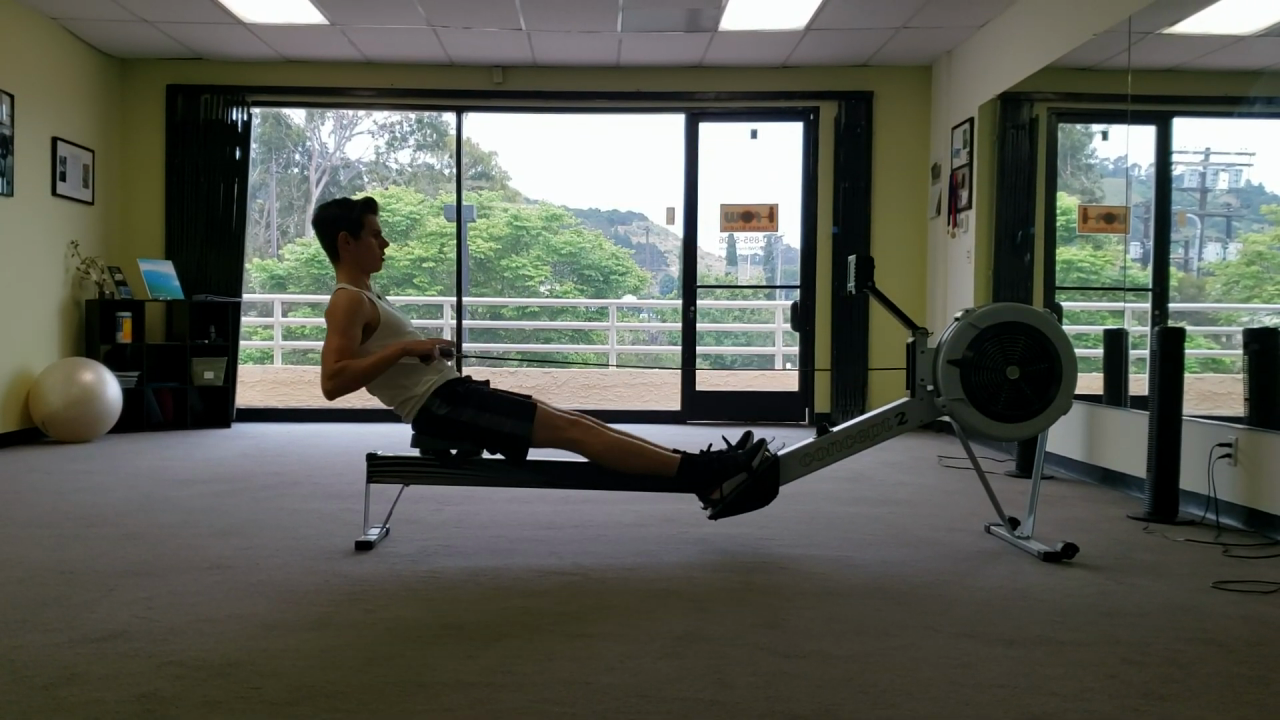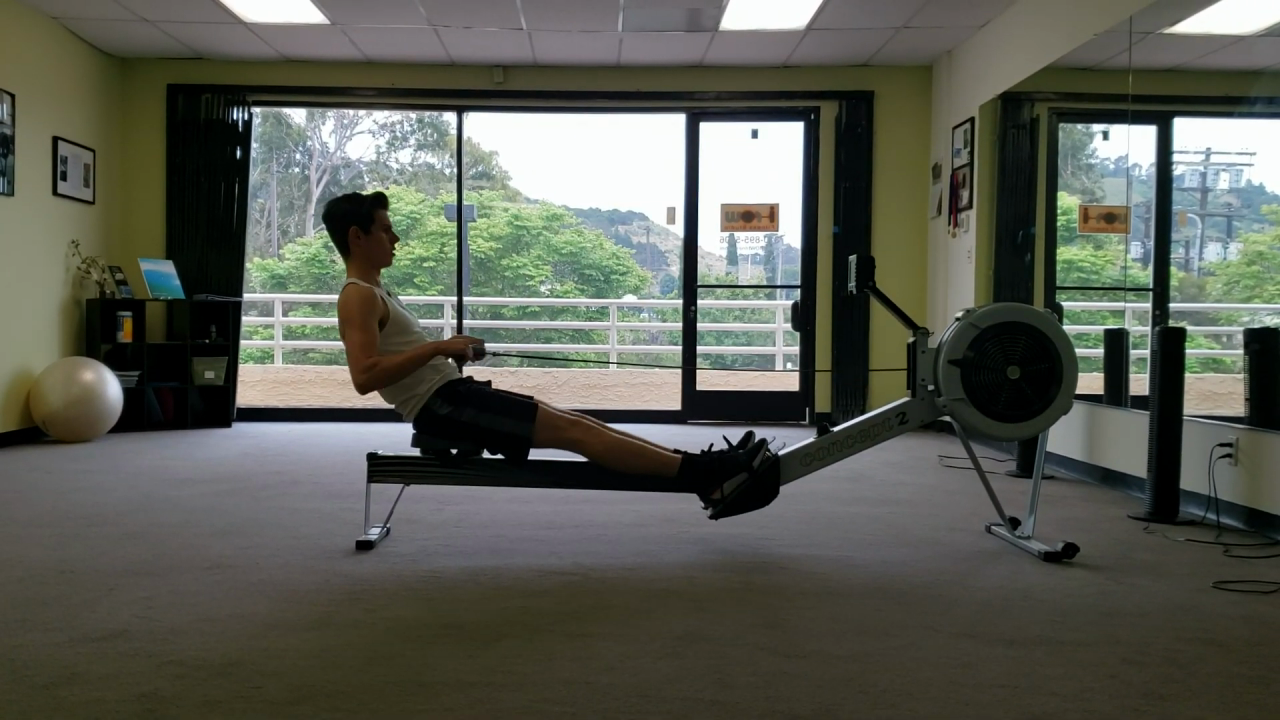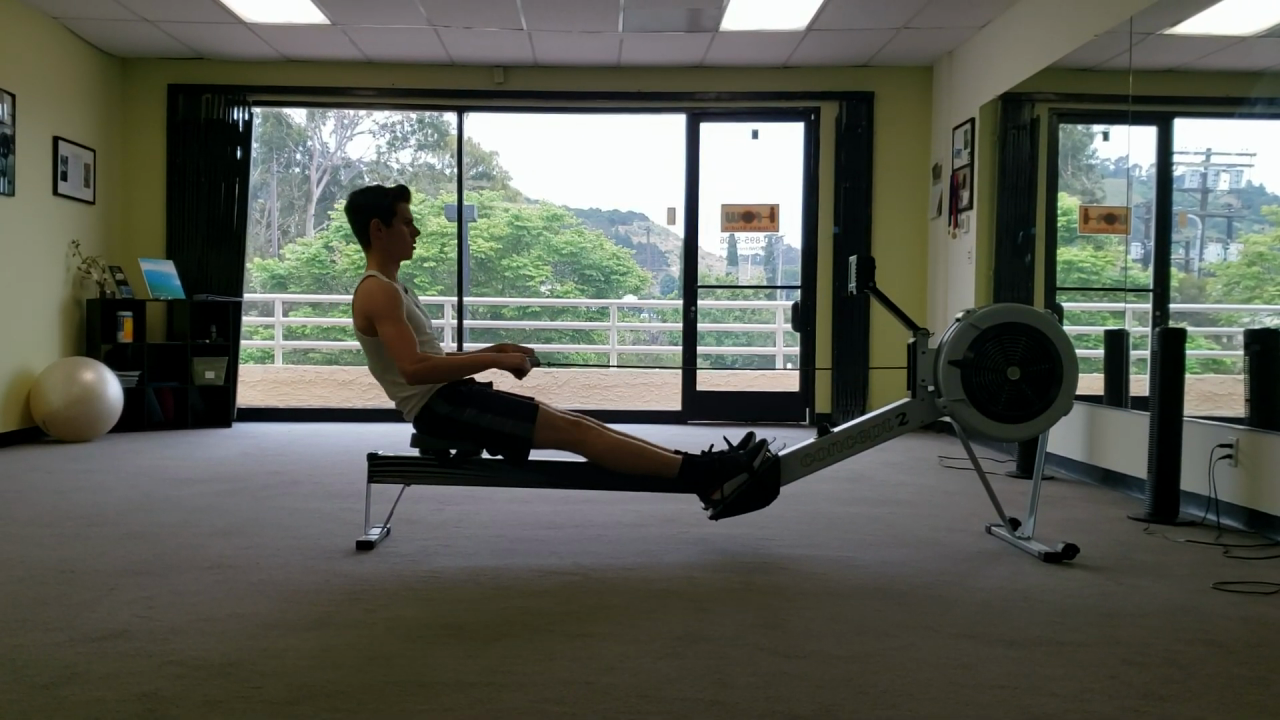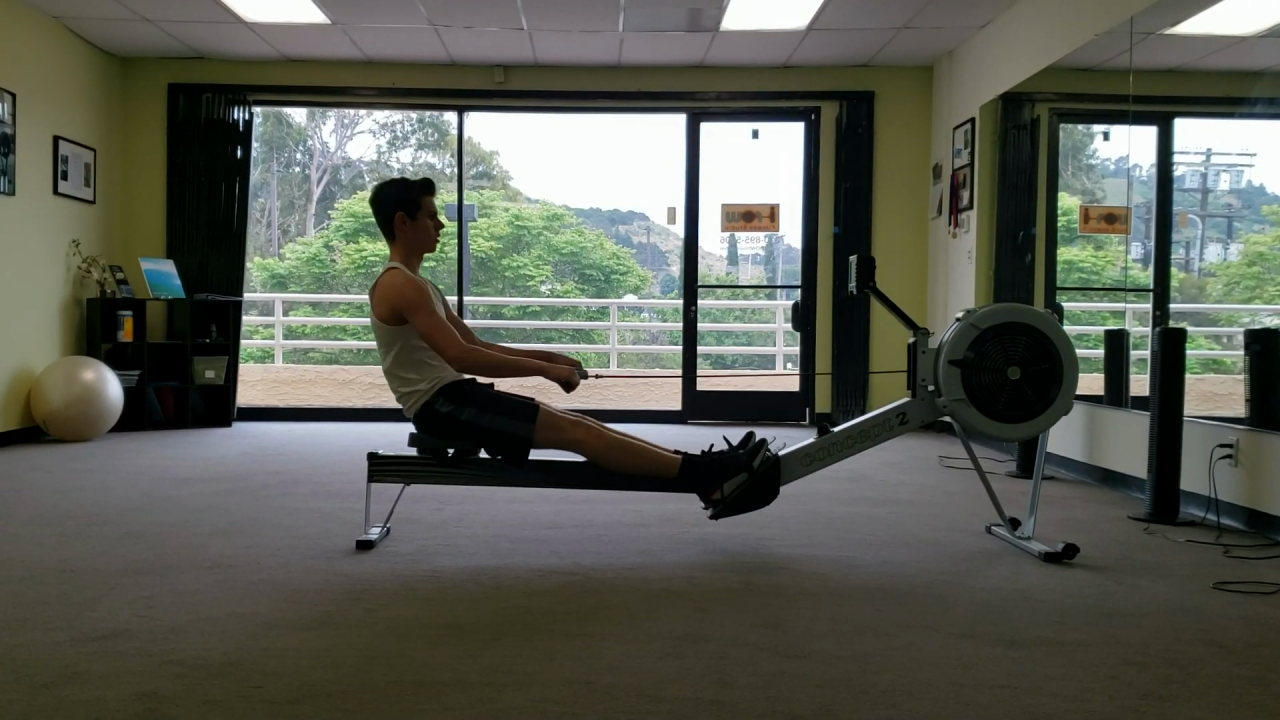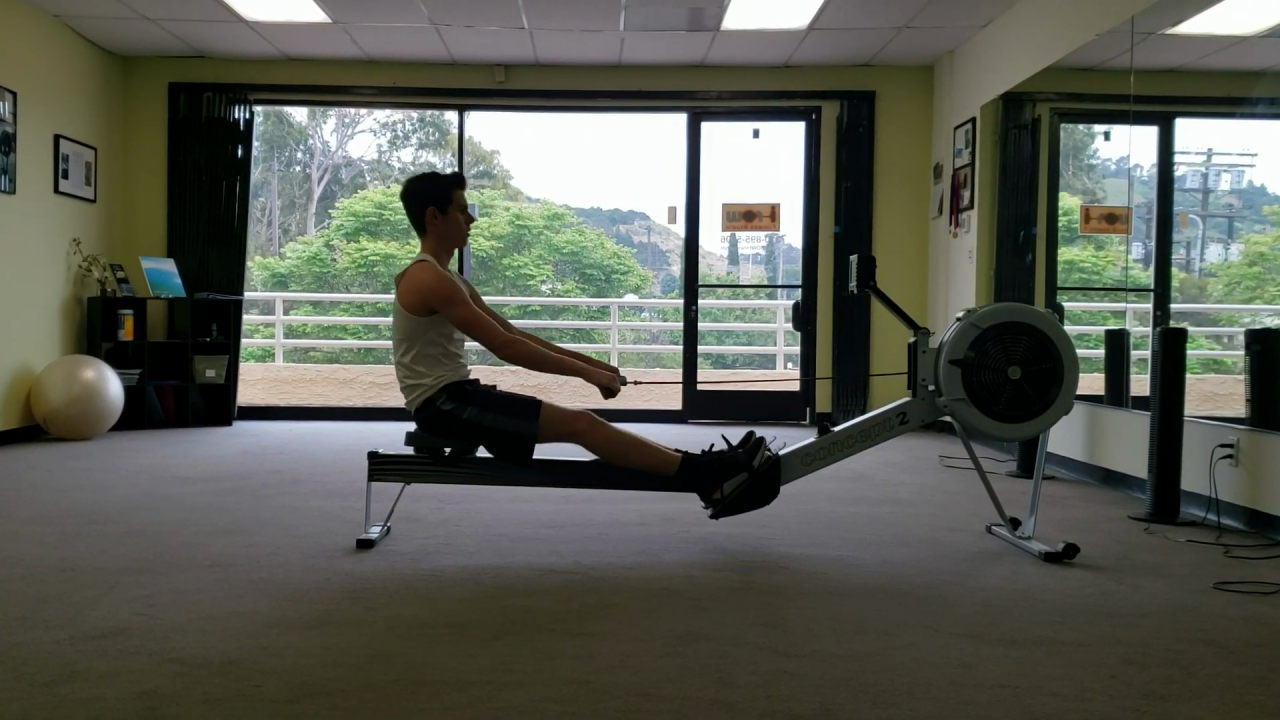
dt=0.2s
person 1, frame 1
left shoulder: (365, 298)
right shoulder: (348, 302)
right elbow: (333, 382)
left wrist: (426, 349)
right wrist: (404, 346)
left hip: (452, 392)
right hip: (440, 407)
left knee: (576, 421)
right knee: (570, 431)
left ankle: (700, 466)
right ankle: (701, 474)
person 1, frame 2
left shoulder: (375, 293)
right shoulder: (358, 298)
right elbow: (365, 377)
left wrist: (448, 351)
right wrist: (439, 346)
left hip: (452, 394)
right hip: (440, 406)
left knee: (578, 421)
right knee: (572, 430)
left ankle: (701, 466)
right ankle: (702, 473)
person 1, frame 3
left shoulder: (392, 288)
right shoulder: (377, 292)
right elbow: (414, 369)
left wrist: (492, 352)
right wrist: (491, 358)
left hip: (450, 398)
right hip: (440, 407)
left knee: (576, 422)
right knee: (573, 430)
left ankle: (701, 467)
right ankle: (702, 474)
person 1, frame 4
left shoulder: (416, 284)
right shoulder: (399, 285)
left elbow: (477, 346)
right elbow: (462, 357)
left wrist: (548, 356)
right wrist: (544, 368)
left hip: (452, 397)
right hip: (440, 406)
left knee: (579, 423)
right knee: (573, 431)
left ankle: (701, 468)
right ankle: (704, 474)
person 1, frame 5
left shoulder: (442, 276)
right shoulder: (427, 278)
left elbow: (514, 336)
right elbow: (505, 347)
left wrist: (591, 364)
right wrist: (589, 373)
left hip: (455, 397)
right hip: (443, 405)
left knee: (582, 421)
right knee: (579, 424)
left ankle: (699, 470)
right ankle: (703, 474)
